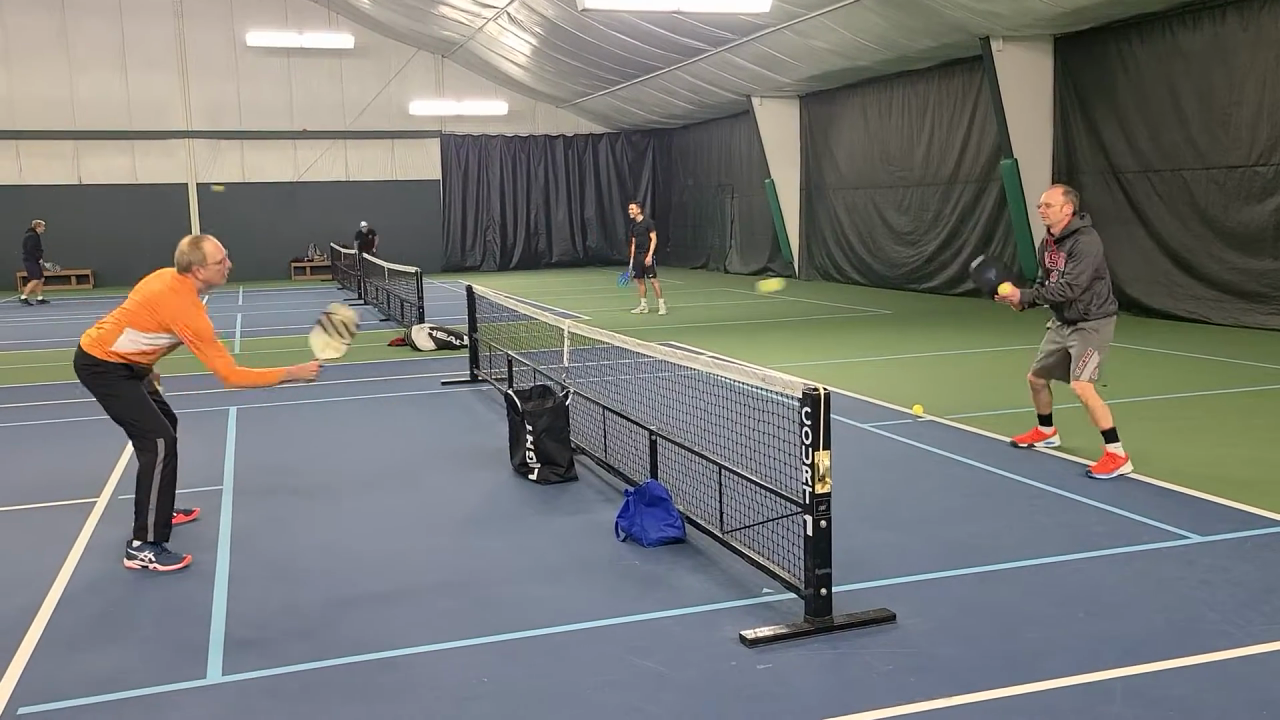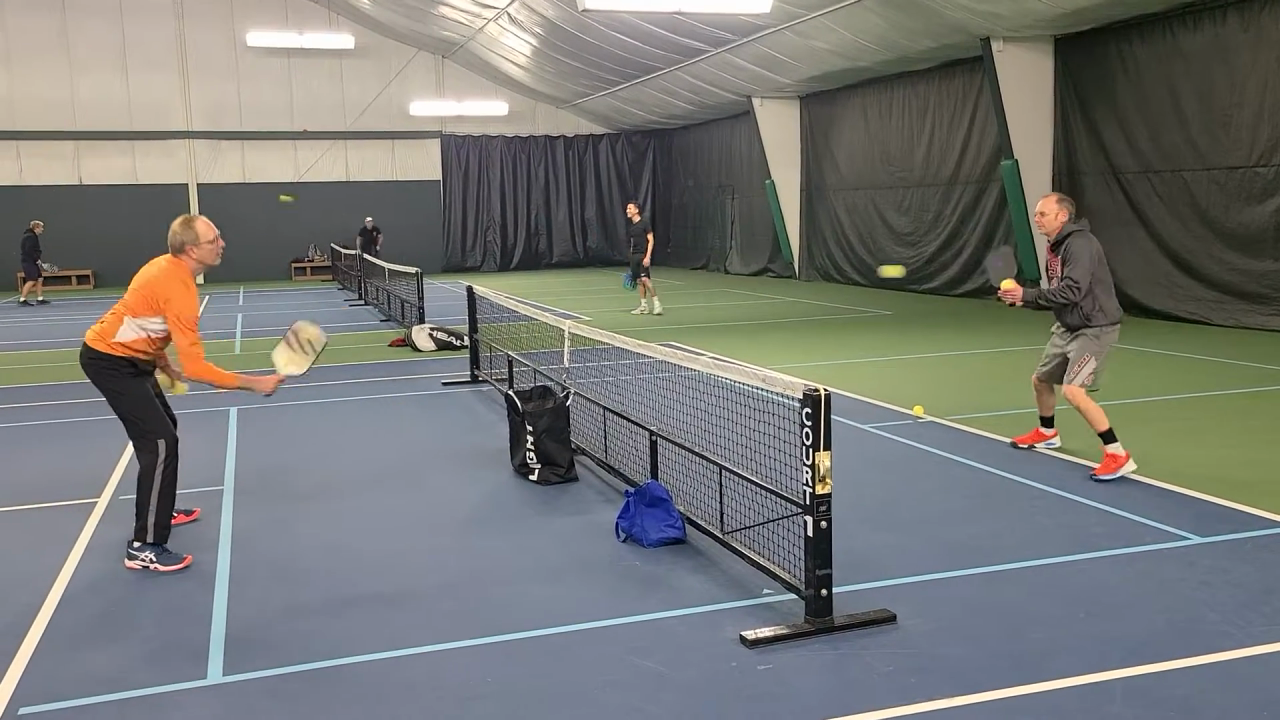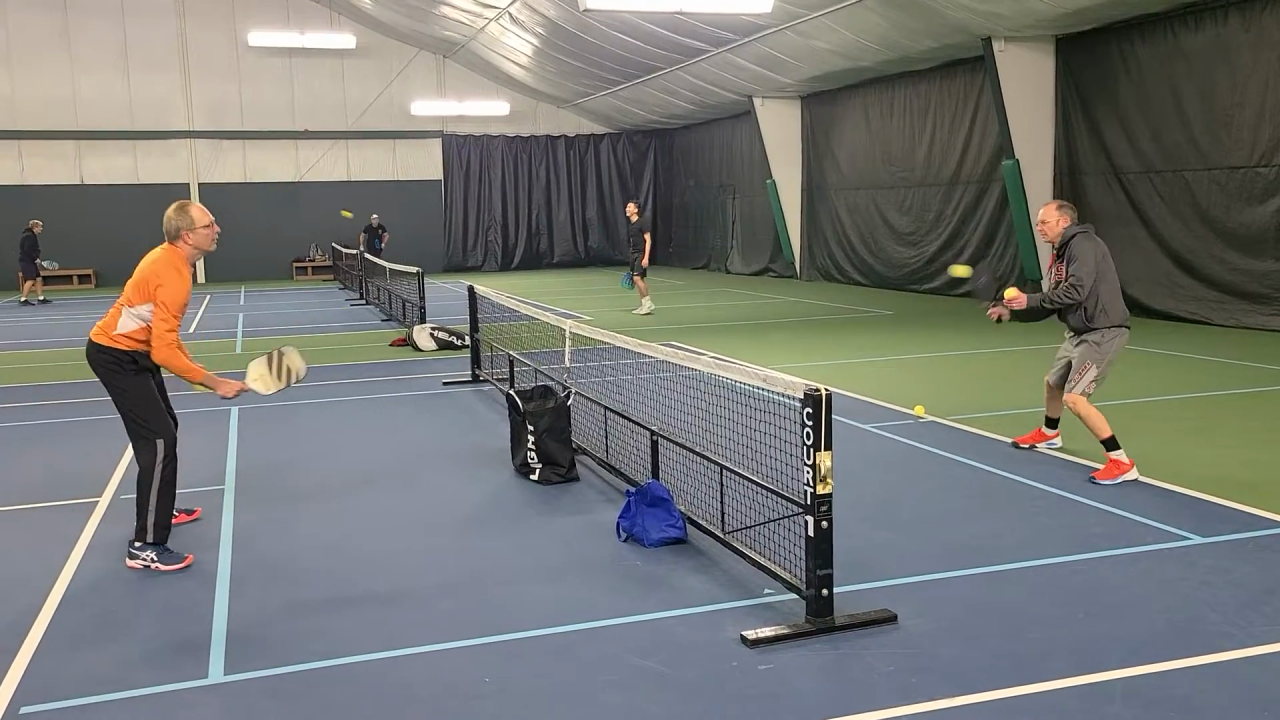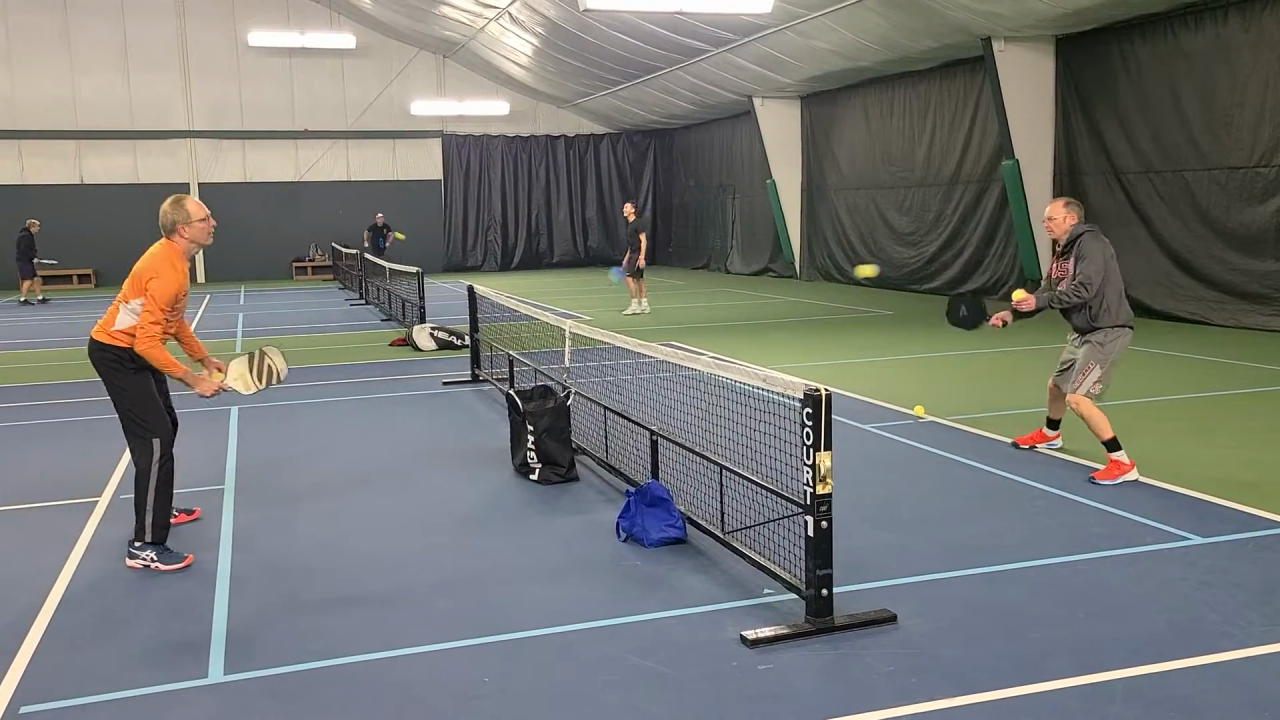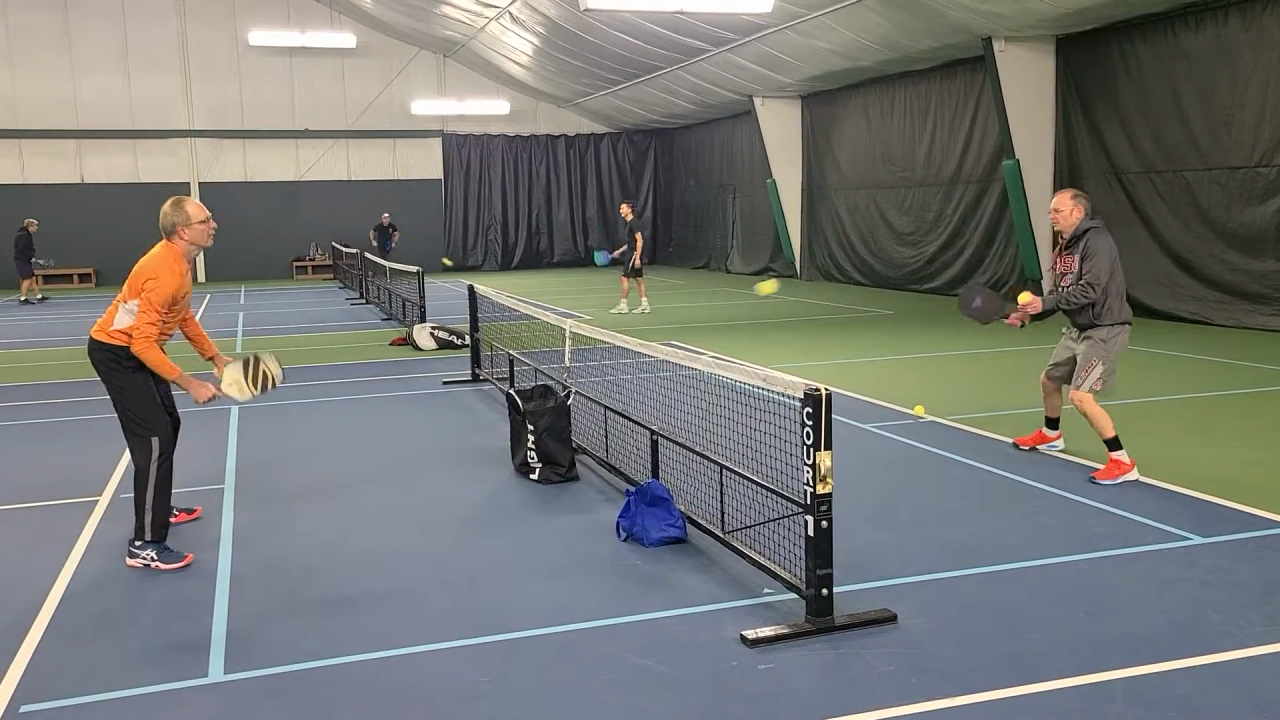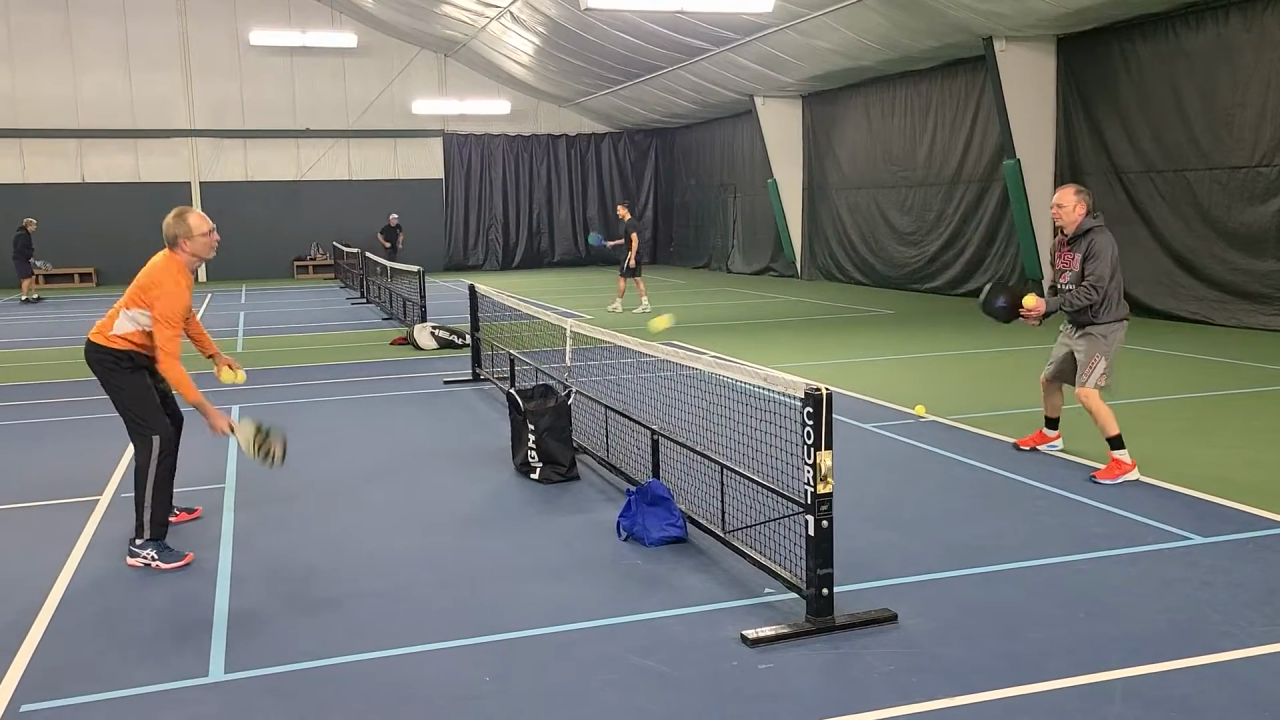
dt=0.1s
person 1, frame 1
left shoulder: (168, 278)
right shoulder: (188, 311)
right elbow: (229, 373)
left wrist: (144, 370)
right wrist: (293, 372)
left hip: (113, 358)
right hip: (100, 364)
left knee: (163, 426)
right knee: (157, 441)
left ankle: (158, 509)
right ankle: (143, 546)
person 1, frame 2
left shoulder: (165, 265)
right shoulder: (181, 293)
right elbow: (194, 366)
left wrist: (164, 366)
right wrist: (252, 383)
left hip: (121, 356)
right hip: (108, 361)
left knee: (163, 426)
right knee: (160, 441)
left ankle: (158, 508)
right ankle: (144, 547)
person 1, frame 3
left shoulder: (171, 258)
right shoulder: (172, 278)
right elbow: (164, 353)
left wrist: (198, 369)
right wrist: (213, 383)
left hip: (134, 352)
right hip: (117, 355)
left knee: (164, 430)
right knee: (159, 442)
left ankle: (160, 508)
right ankle: (145, 546)
person 1, frame 4
left shoulder: (172, 255)
right shoulder: (167, 271)
left elbow: (174, 318)
right elbow: (147, 344)
left wrist: (203, 357)
right wrist: (193, 380)
left hip: (132, 349)
right hip: (118, 353)
left knee: (165, 427)
right knee: (155, 441)
left ankle: (158, 508)
right ankle: (144, 545)
person 1, frame 5
left shoulder: (176, 257)
right shoulder: (166, 273)
left elbow: (182, 314)
right elbow: (143, 347)
left wrist: (213, 354)
right wrist: (190, 385)
left hip: (133, 347)
right hip: (116, 352)
left knee: (168, 425)
right knee: (155, 438)
left ankle: (158, 505)
right ankle: (144, 545)
person 1, frame 6
left shoulder: (178, 266)
right shoulder: (171, 284)
left elbow: (185, 316)
right elbow: (169, 362)
left wrist: (214, 353)
right wrist: (209, 411)
left hip: (135, 351)
right hip: (114, 354)
left knee: (171, 423)
right knee: (156, 437)
left ankle: (159, 505)
right ankle: (145, 544)
person 2, frame 1
left shoulder: (1085, 240)
right shoulder: (1049, 242)
left elbow: (1069, 288)
right elbow: (1046, 287)
left wrist: (1024, 295)
right wrist: (1022, 300)
left hip: (1092, 322)
right hip: (1063, 323)
left knee: (1081, 386)
right knee: (1036, 378)
left ankle: (1117, 455)
right ankle: (1046, 432)
person 2, frame 2
left shoulder: (1080, 243)
right shoulder: (1056, 248)
left elbow: (1073, 290)
right elbow: (1055, 293)
left wrist: (1027, 295)
right wrist: (1020, 297)
left hip: (1095, 329)
right hip: (1067, 328)
left knee: (1073, 391)
right knee: (1040, 380)
left ankle: (1117, 454)
right ankle: (1047, 433)
person 2, frame 3
left shoulder: (1083, 244)
right shoulder: (1059, 257)
left elbow: (1077, 292)
right elbow: (1048, 306)
left wrist: (1030, 300)
right wrist: (1010, 311)
left hip: (1103, 333)
right hip: (1079, 334)
left knee: (1074, 399)
right knee: (1053, 384)
left ankle: (1121, 462)
right ankle: (1049, 434)
person 2, frame 4
left shoulder: (1090, 243)
right shoulder: (1062, 255)
left elbow: (1085, 290)
right elbow: (1049, 296)
left wrist: (1038, 300)
right wrist: (1012, 313)
left hip: (1106, 333)
right hip: (1083, 333)
left knee: (1077, 399)
right knee: (1056, 386)
left ankle: (1122, 462)
right ankle: (1050, 434)
person 2, frame 5
left shoulder: (1096, 240)
right shoulder: (1063, 248)
left elbow: (1090, 290)
right elbow: (1057, 292)
left wrist: (1045, 303)
right wrist: (1027, 314)
left hip: (1104, 330)
right hip: (1078, 330)
left knee: (1080, 396)
right knee: (1050, 380)
left ankle: (1123, 463)
right ankle: (1051, 434)
person 2, frame 6
left shoulder: (1099, 240)
right shoulder: (1060, 244)
left elbow: (1093, 291)
right elbow: (1058, 290)
left wrist: (1049, 304)
right wrist: (1039, 311)
left hip: (1102, 327)
right hip: (1074, 326)
left knee: (1086, 393)
right knee: (1048, 380)
left ankle: (1124, 462)
right ankle: (1050, 435)
